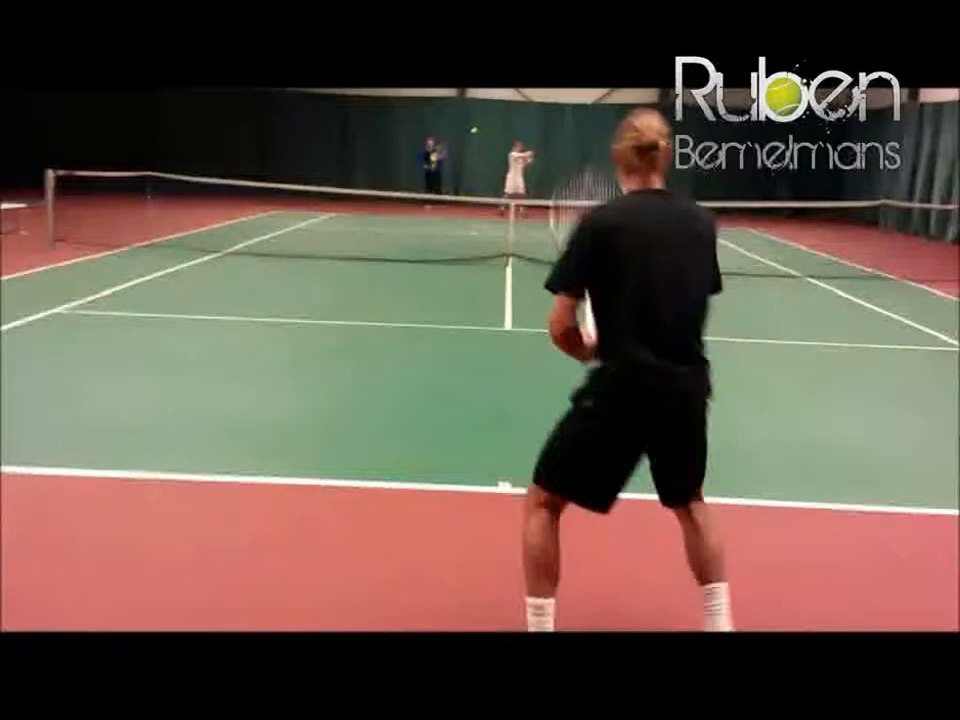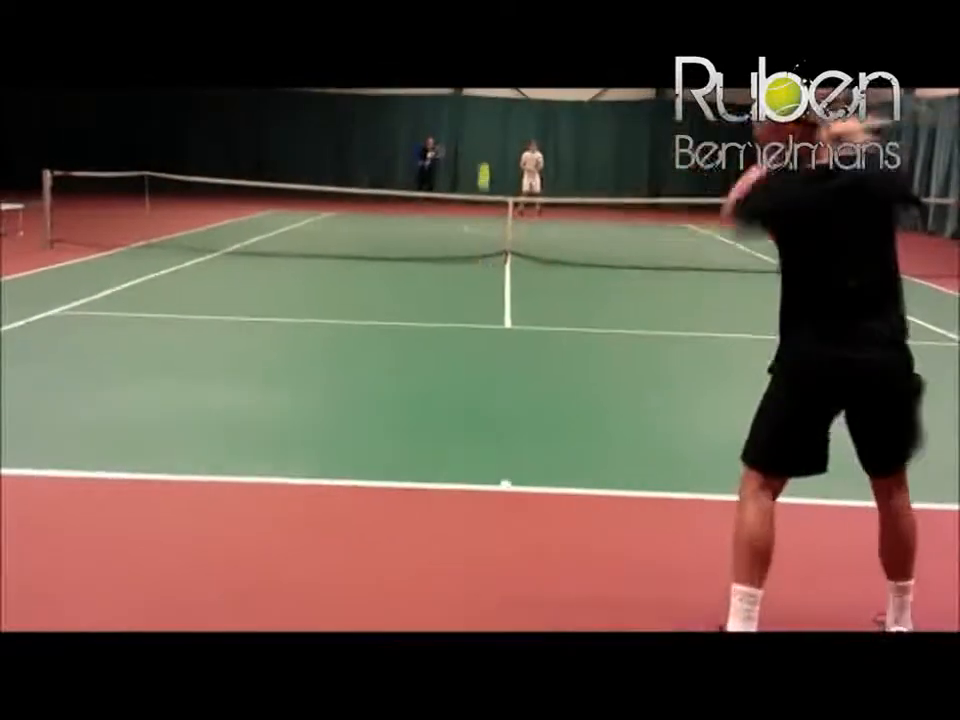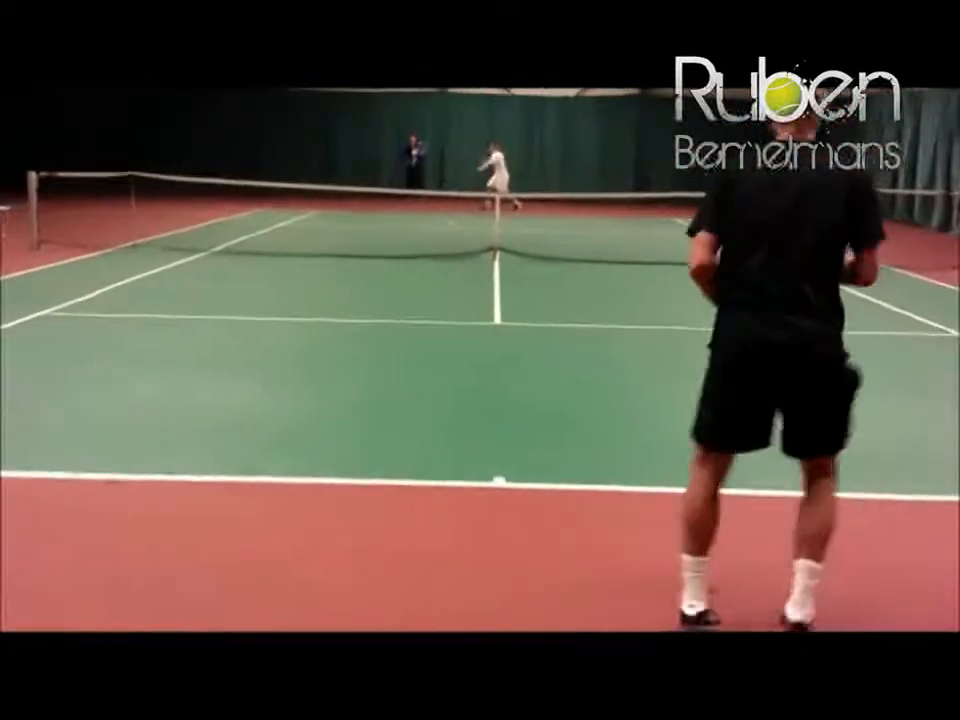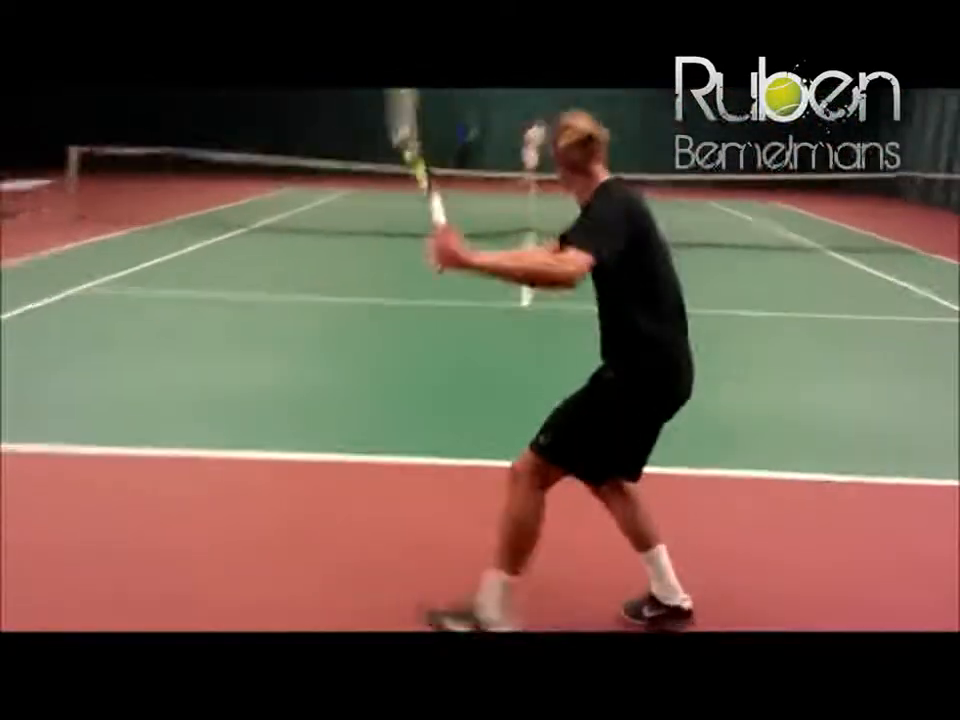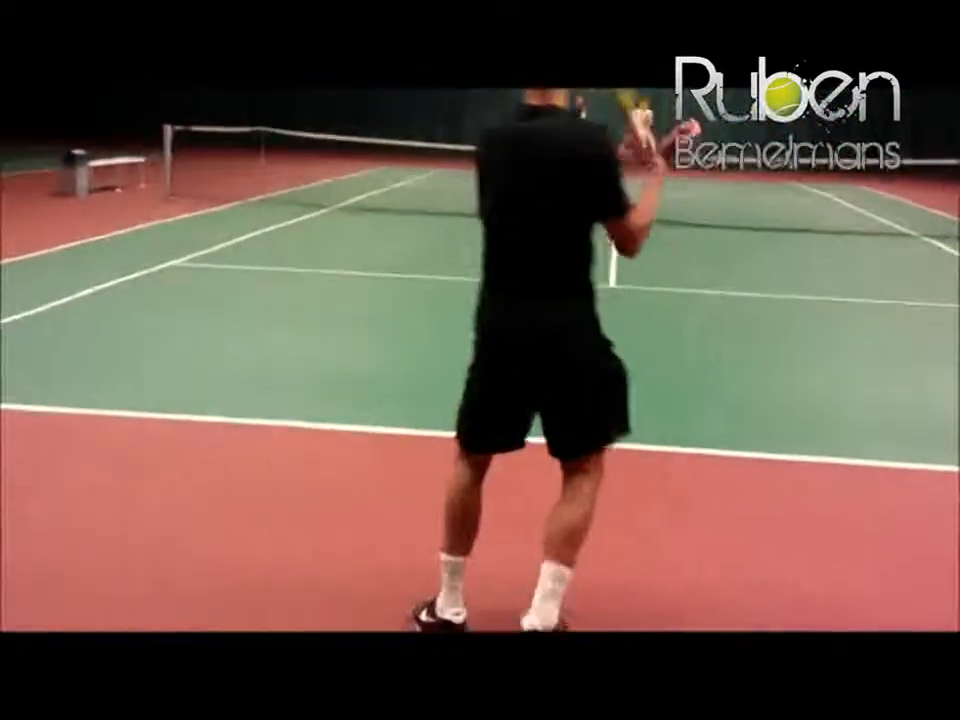
dt=1s
person 1, frame 1
left shoulder: (600, 223)
right shoulder: (700, 223)
left elbow: (560, 328)
left wrist: (591, 351)
left hip: (621, 390)
right hip: (686, 388)
left knee: (543, 502)
right knee: (688, 505)
left ankle: (541, 626)
right ankle: (720, 624)
person 1, frame 2
left shoulder: (781, 198)
right shoulder: (878, 177)
left elbow: (738, 201)
left wrist: (773, 165)
right wrist: (842, 134)
left hip: (813, 365)
right hip: (885, 360)
left knee: (758, 488)
right knee: (892, 490)
left ankle: (743, 625)
right ankle: (900, 621)
person 1, frame 3
left shoulder: (735, 174)
right shoulder: (850, 178)
left elbow: (700, 264)
right elbow: (866, 272)
left hip: (741, 339)
right hip: (813, 342)
left knee: (708, 465)
right knee: (820, 476)
left ankle: (694, 605)
right ankle: (801, 611)
person 1, frame 4
left shoulder: (609, 207)
right shoulder: (615, 203)
left elbow: (567, 271)
right elbow: (553, 257)
left wrist: (473, 259)
right wrist: (474, 255)
left hip: (641, 372)
right hip: (661, 368)
left knee: (528, 476)
right knee: (606, 479)
left ankle: (490, 614)
right ankle: (668, 597)
person 1, frame 5
left shoulder: (493, 141)
right shoulder: (588, 139)
right elbow: (629, 240)
right wrist: (659, 167)
left hip: (500, 326)
right hip: (567, 330)
left knee: (471, 460)
right knee: (583, 467)
left ankle: (448, 606)
right ankle: (542, 619)
